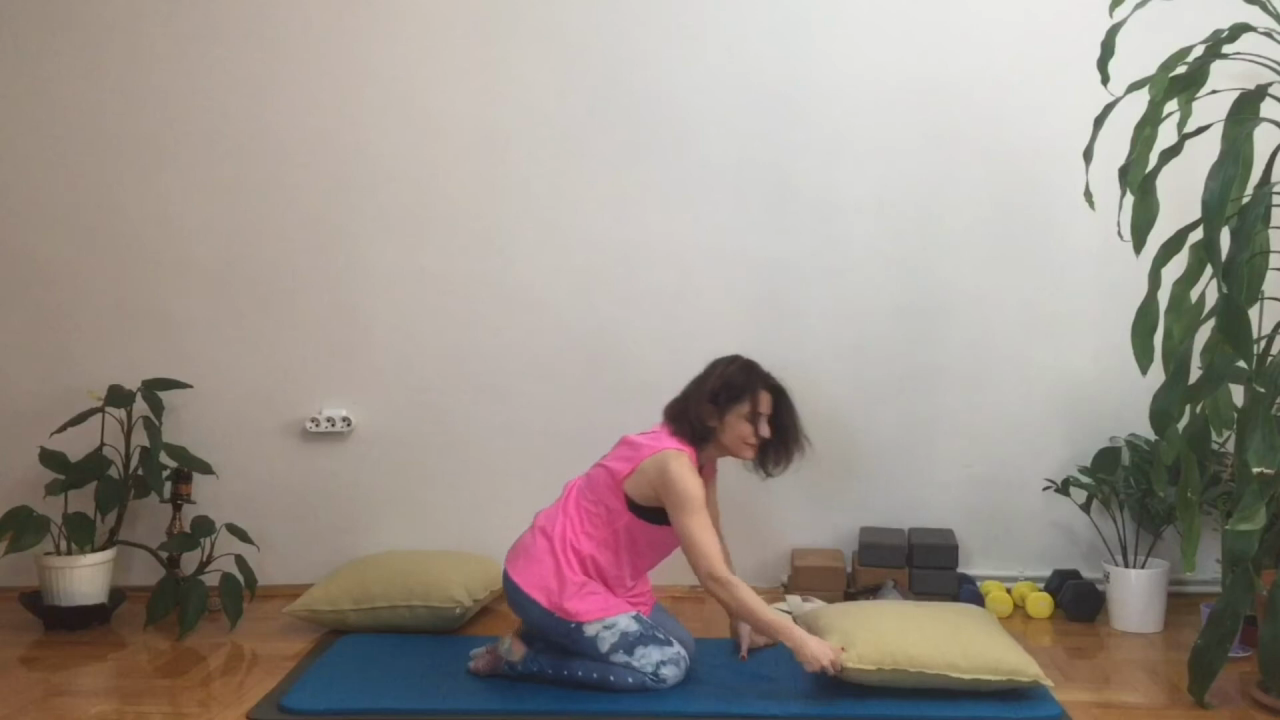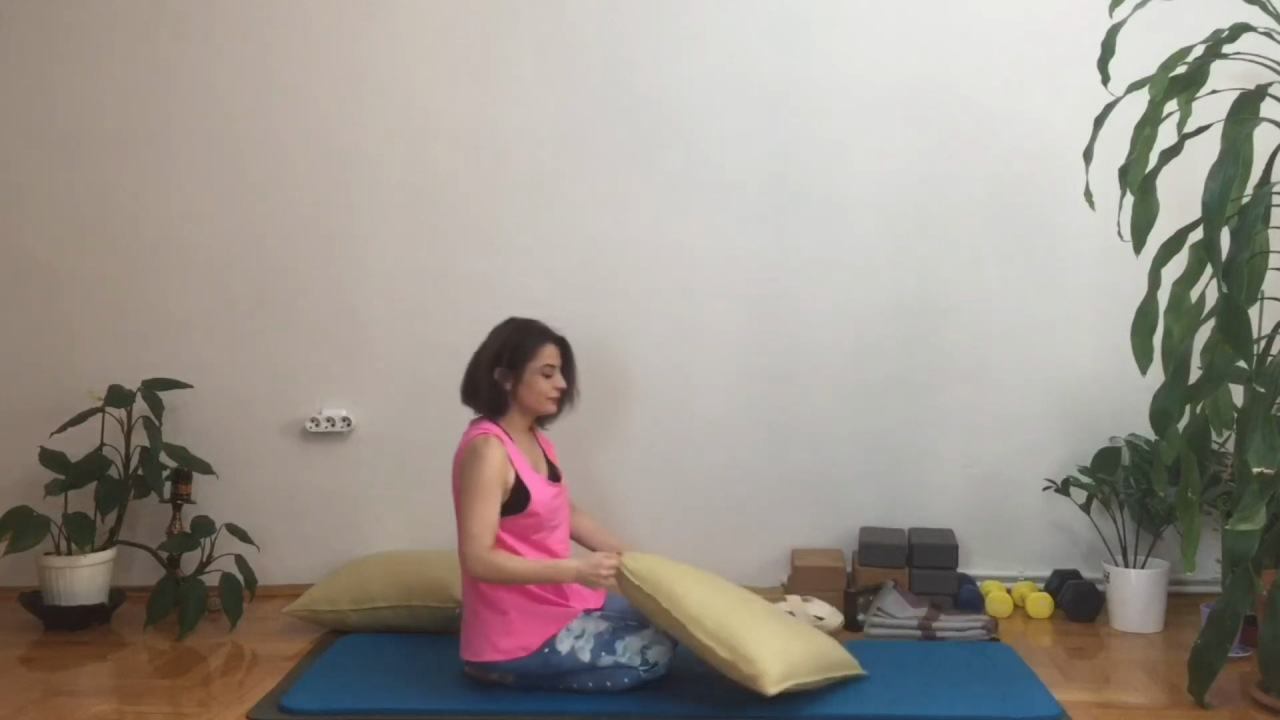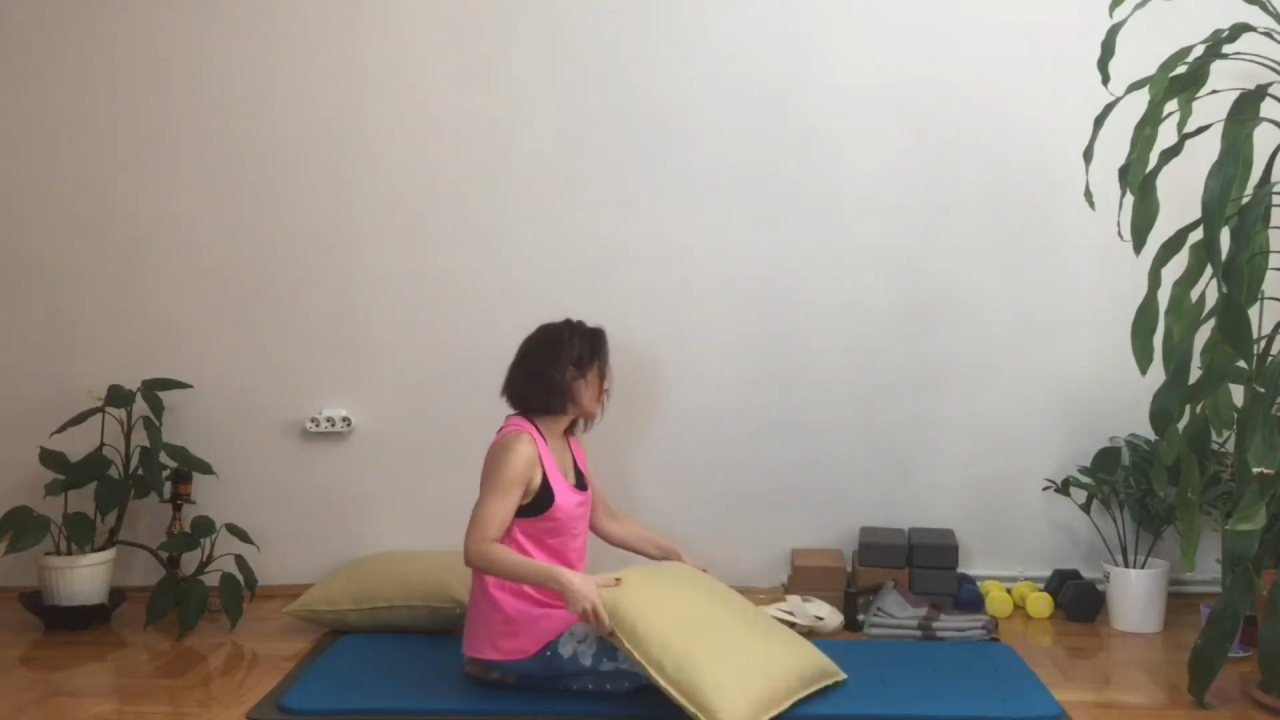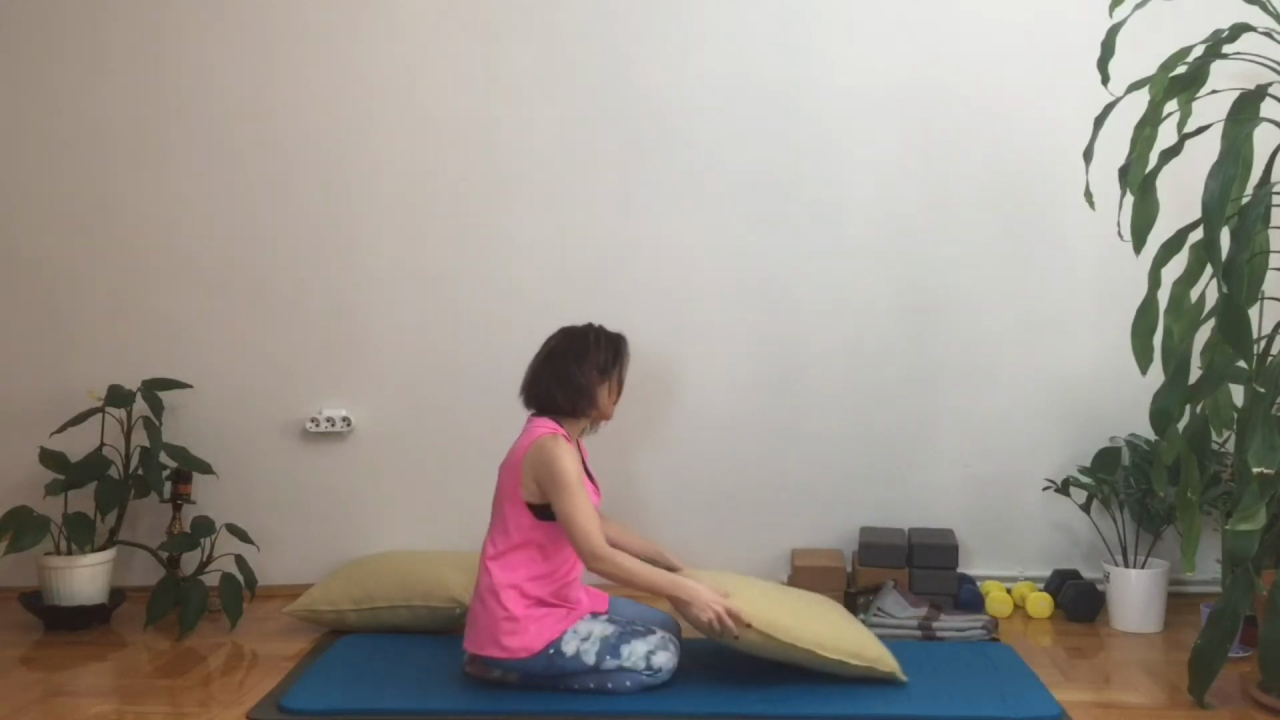
dt=0.7s
person 1, frame 1
left shoulder: (699, 458)
right shoulder: (674, 466)
left elbow: (714, 547)
right elbow: (715, 578)
left wrist: (740, 619)
right wrist: (799, 640)
left hip: (596, 577)
right hip: (551, 585)
left knee: (678, 645)
right knee: (667, 665)
left ankle: (549, 633)
right ankle: (518, 655)
person 1, frame 2
left shoulder: (535, 440)
right shoulder: (487, 450)
left elbow: (569, 519)
right elbow: (478, 561)
right wrist: (575, 570)
left hip: (553, 603)
right hip: (513, 630)
left knee: (658, 621)
right knee: (652, 652)
left ankle: (544, 660)
right ankle: (513, 669)
person 1, frame 3
left shoulder: (568, 444)
right shoulder: (518, 446)
left elbow: (607, 520)
right elbow: (479, 549)
left wrist: (673, 554)
right wrist: (562, 580)
left hip: (556, 609)
right hip: (516, 630)
left ankle: (544, 664)
right ankle: (513, 670)
person 1, frame 4
left shoulder: (561, 439)
right shoulder: (552, 448)
left elbow: (596, 525)
right elbow: (596, 555)
left wrist: (669, 562)
right wrist: (687, 593)
left hip: (553, 601)
right hip: (520, 624)
left knee: (663, 628)
right knee: (657, 657)
left ankle: (521, 659)
right ankle: (511, 665)
